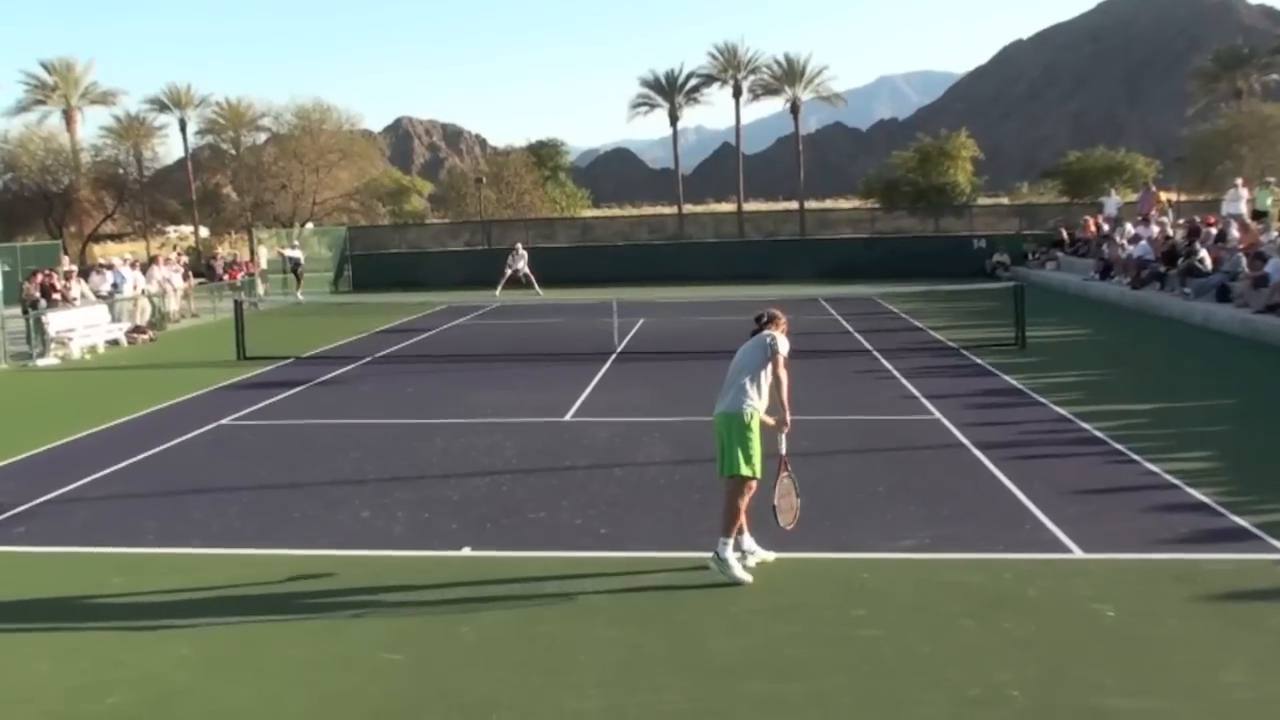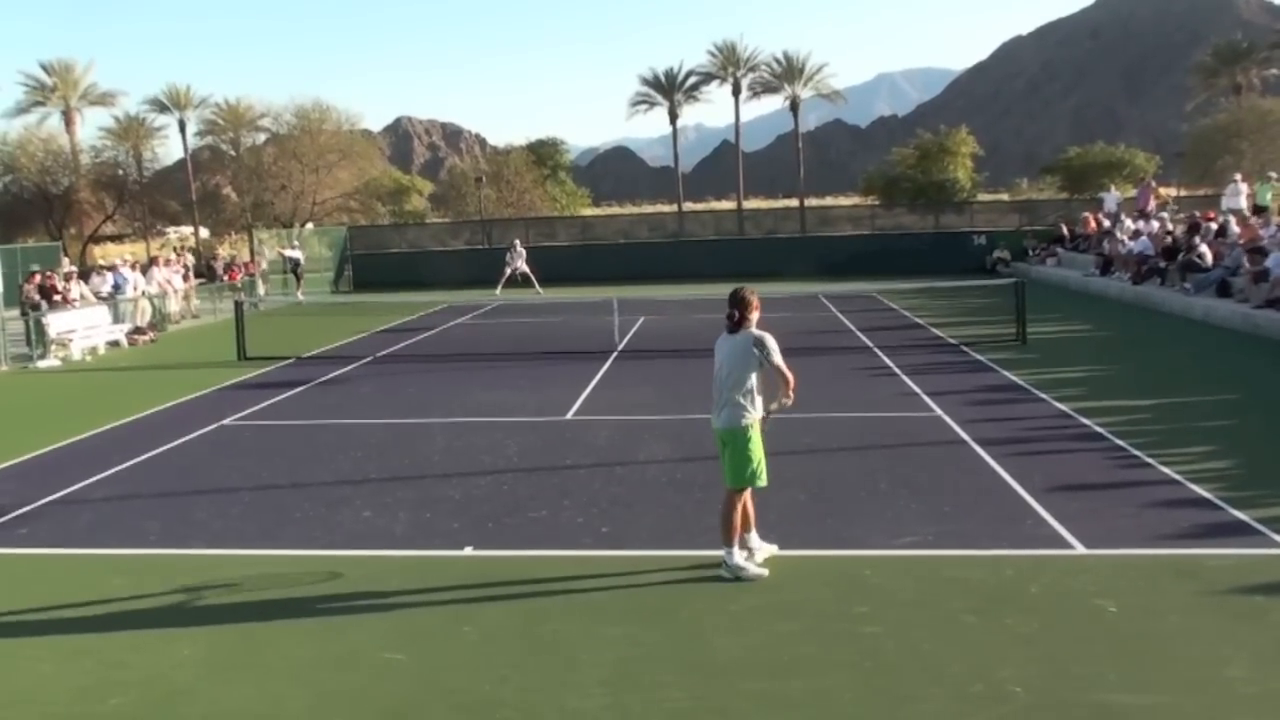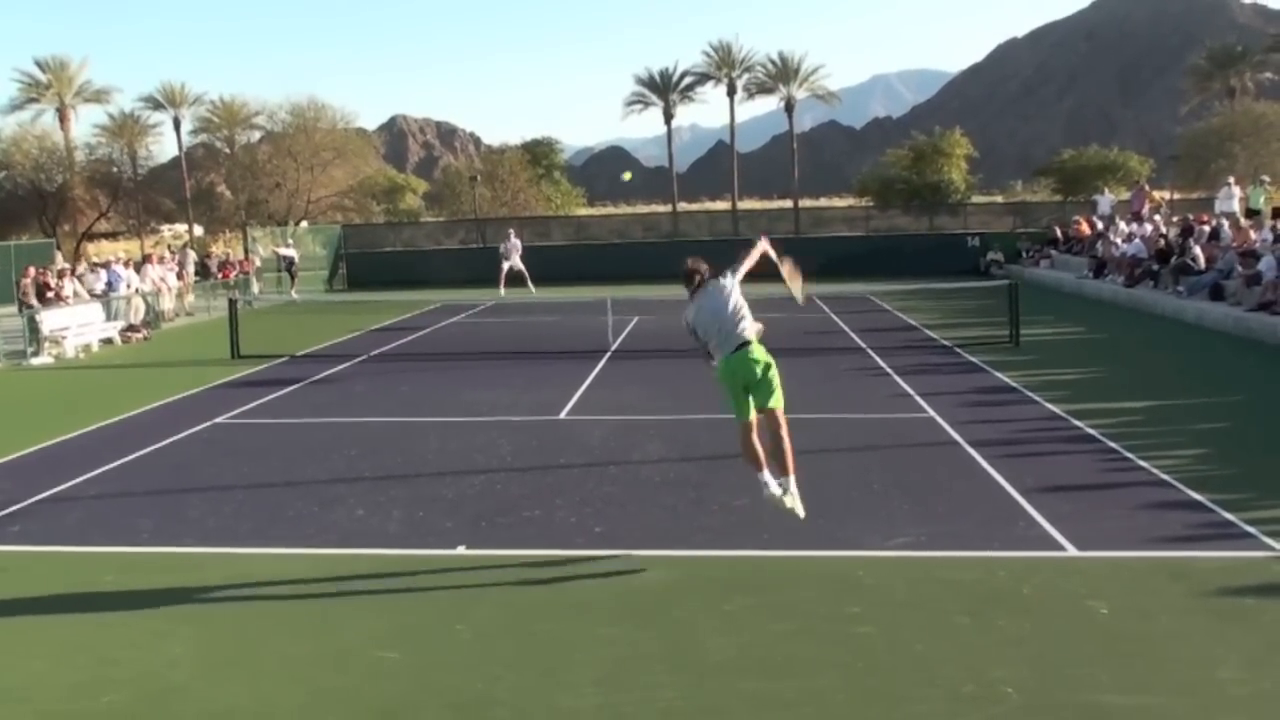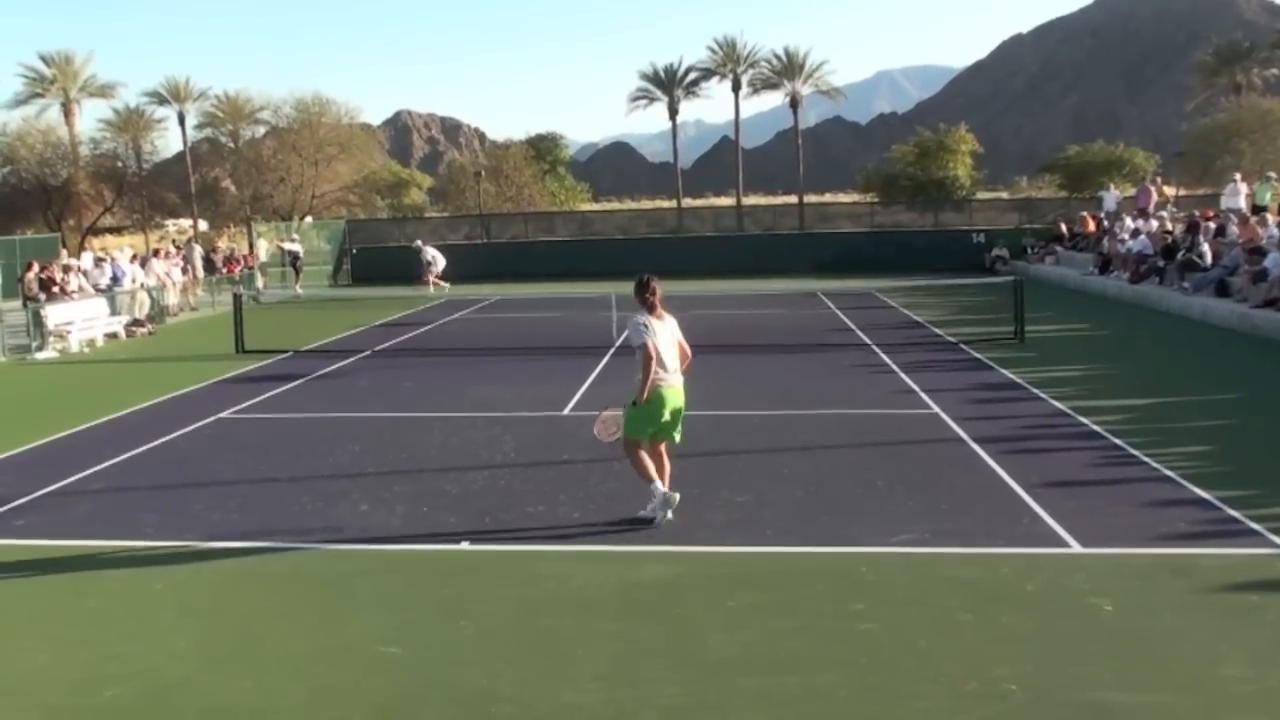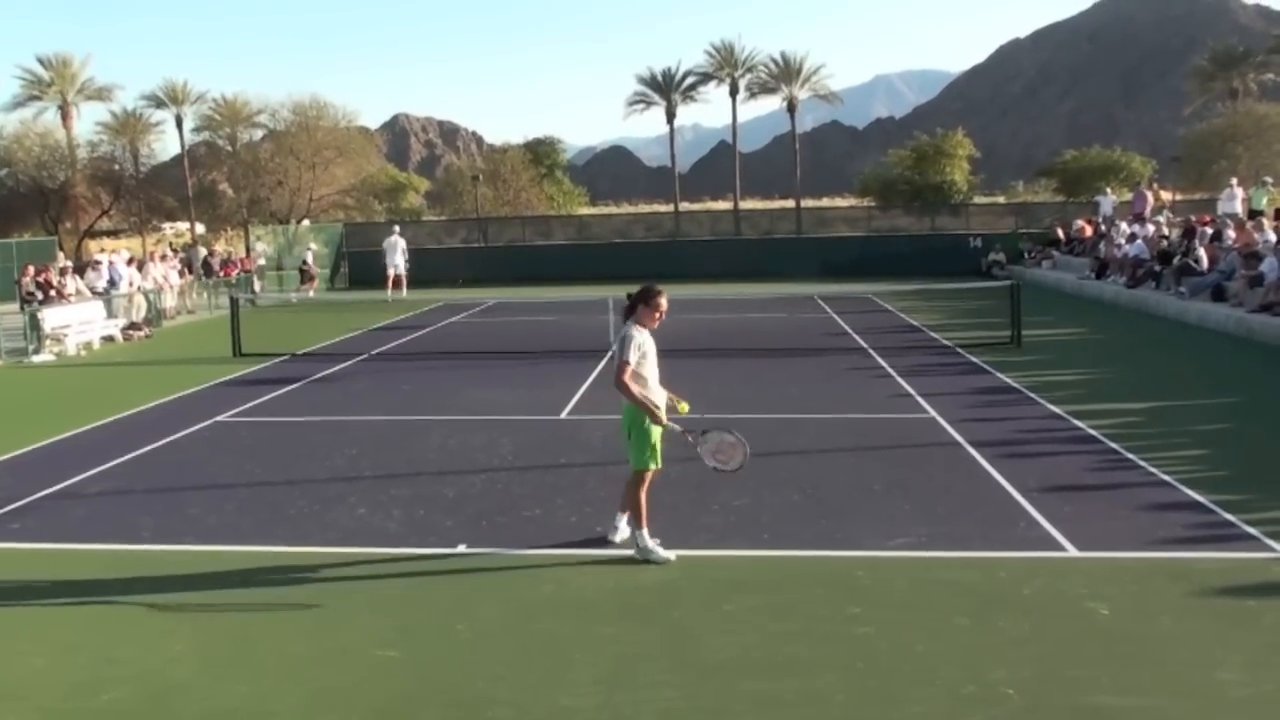
dt=1s
person 1, frame 1
left shoulder: (750, 346)
right shoulder: (776, 339)
right elbow: (778, 371)
left wrist: (770, 421)
right wrist: (785, 410)
left hip: (724, 414)
right hip: (741, 415)
left knee: (735, 484)
right knee: (745, 484)
left ankle: (747, 547)
right ankle: (723, 553)
person 1, frame 2
left shoulder: (723, 340)
right shoulder: (760, 339)
right elbow: (787, 378)
right wrist: (786, 395)
left hip: (722, 422)
right hip: (742, 423)
left knee: (743, 487)
right knee: (736, 491)
left ankle: (752, 545)
right ankle: (731, 560)
person 1, frame 3
left shoulder: (691, 315)
right shoulder: (723, 283)
left elbow: (711, 355)
right elbow: (751, 255)
right wrist: (764, 246)
left hip: (728, 370)
right hip: (752, 356)
left knee: (747, 428)
right knee: (776, 422)
left ankle: (767, 482)
right ankle: (789, 488)
person 1, frame 4
left shoulder: (638, 323)
right shoulder: (670, 320)
left elbow: (650, 358)
right elbow: (687, 355)
left wrist: (641, 394)
left hip: (656, 393)
right hip: (676, 391)
left knee: (632, 445)
right knee: (658, 448)
left ankle: (662, 494)
right ankle: (661, 503)
person 1, frame 5
left shoulder: (639, 332)
right shoulder: (633, 337)
right elbow: (621, 381)
left wrist: (662, 393)
right wrist: (650, 409)
left hip: (644, 412)
right hip: (642, 414)
left knee: (639, 472)
right knee: (642, 477)
left ankle: (620, 526)
right ankle: (643, 542)
